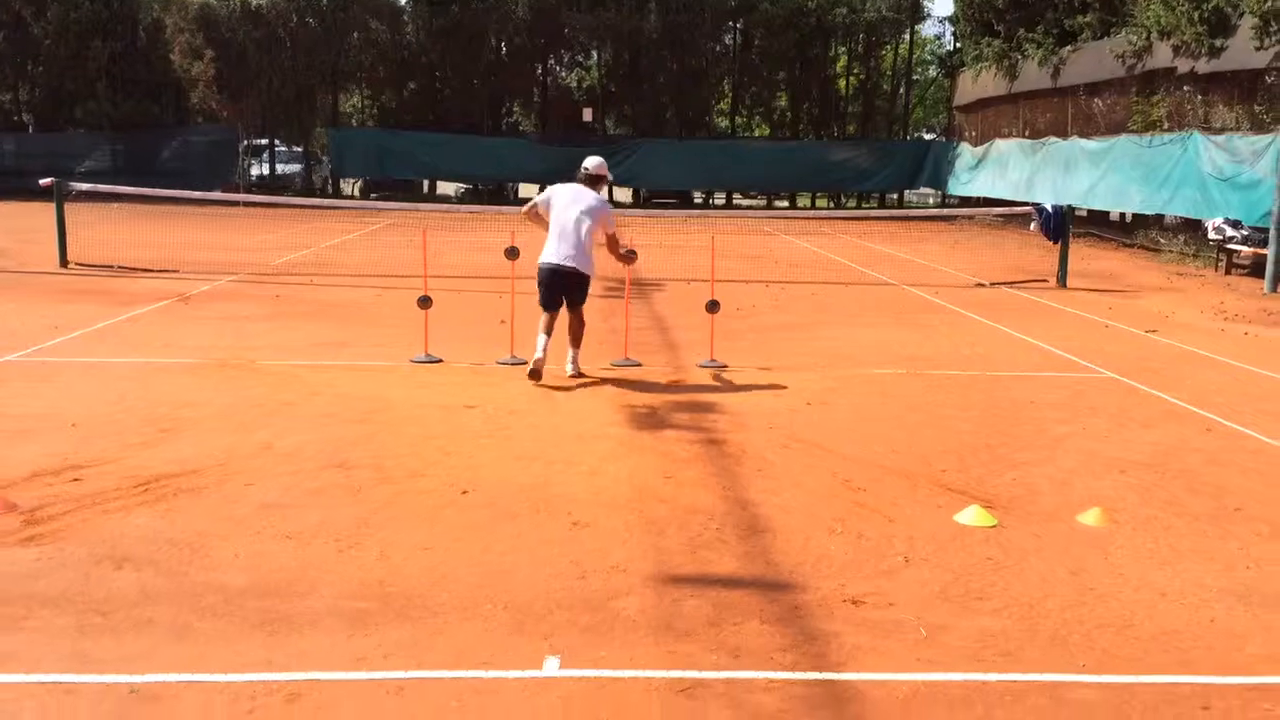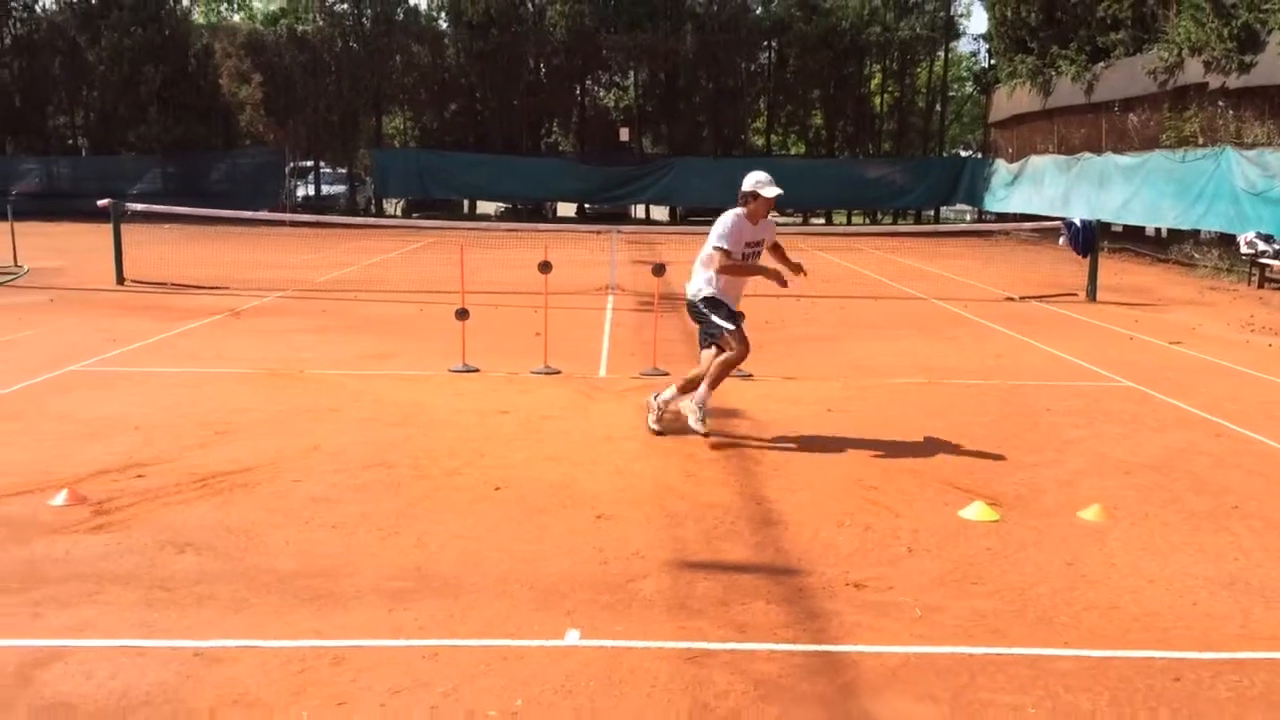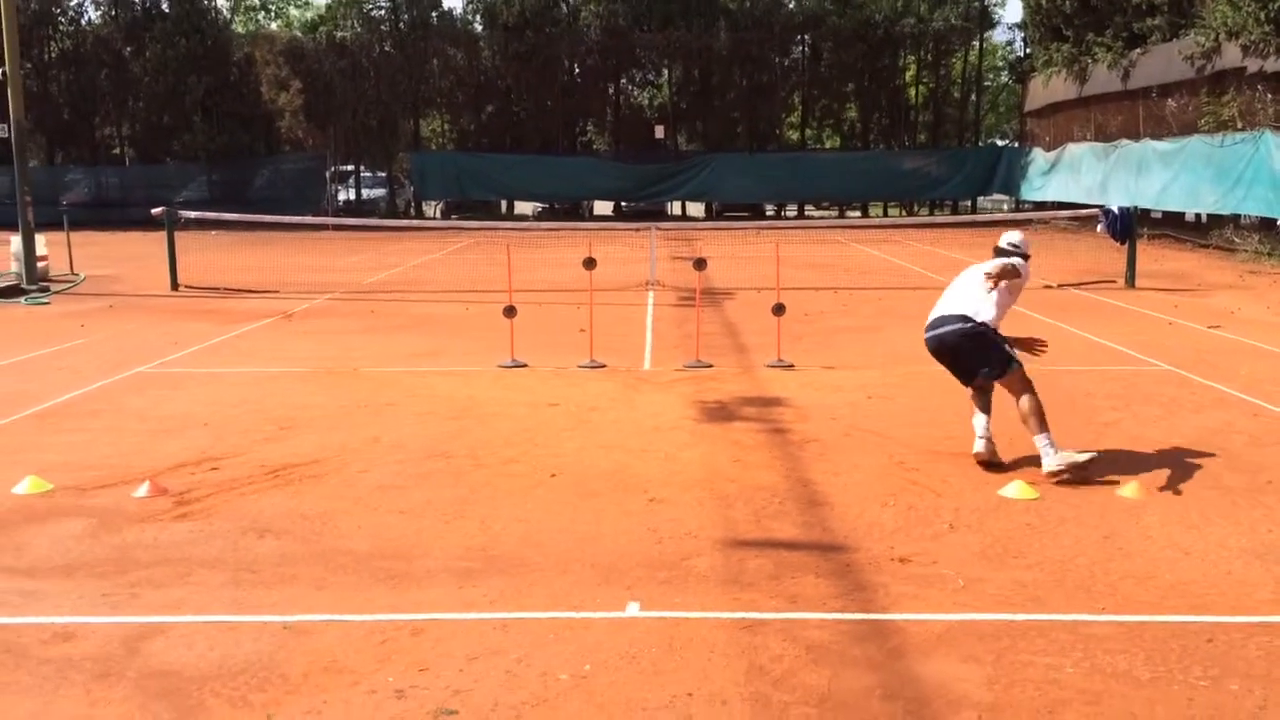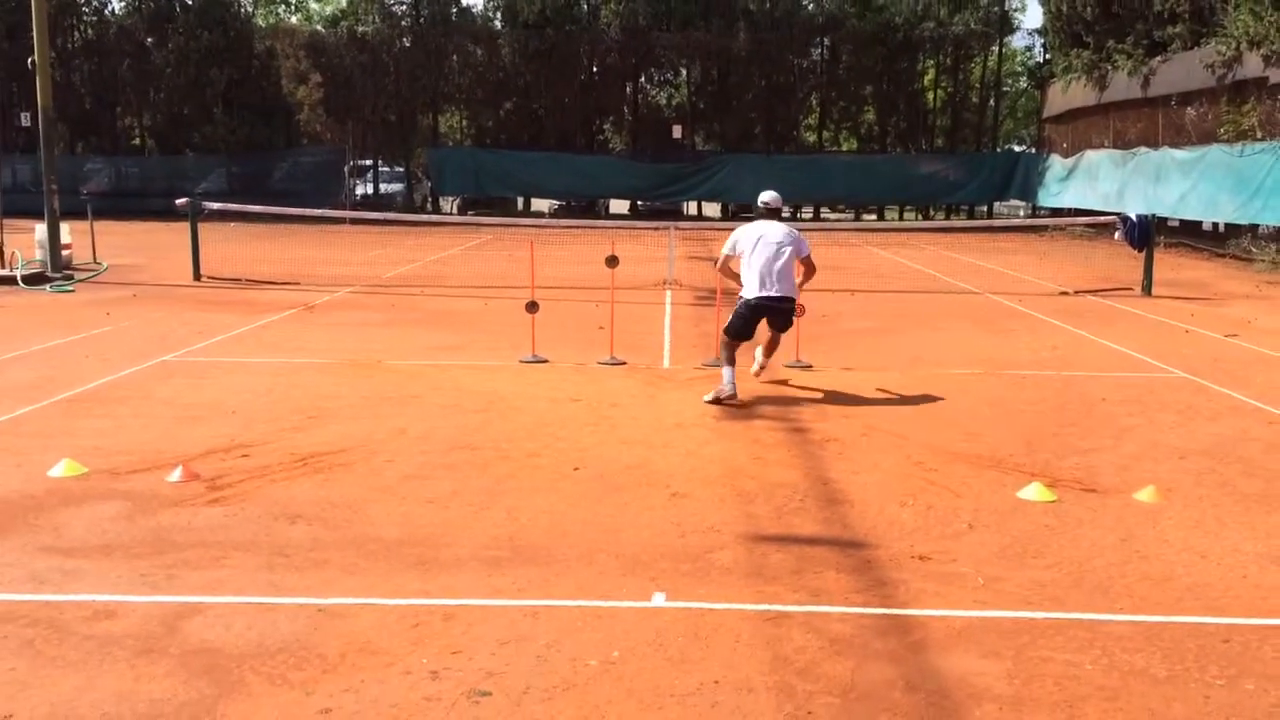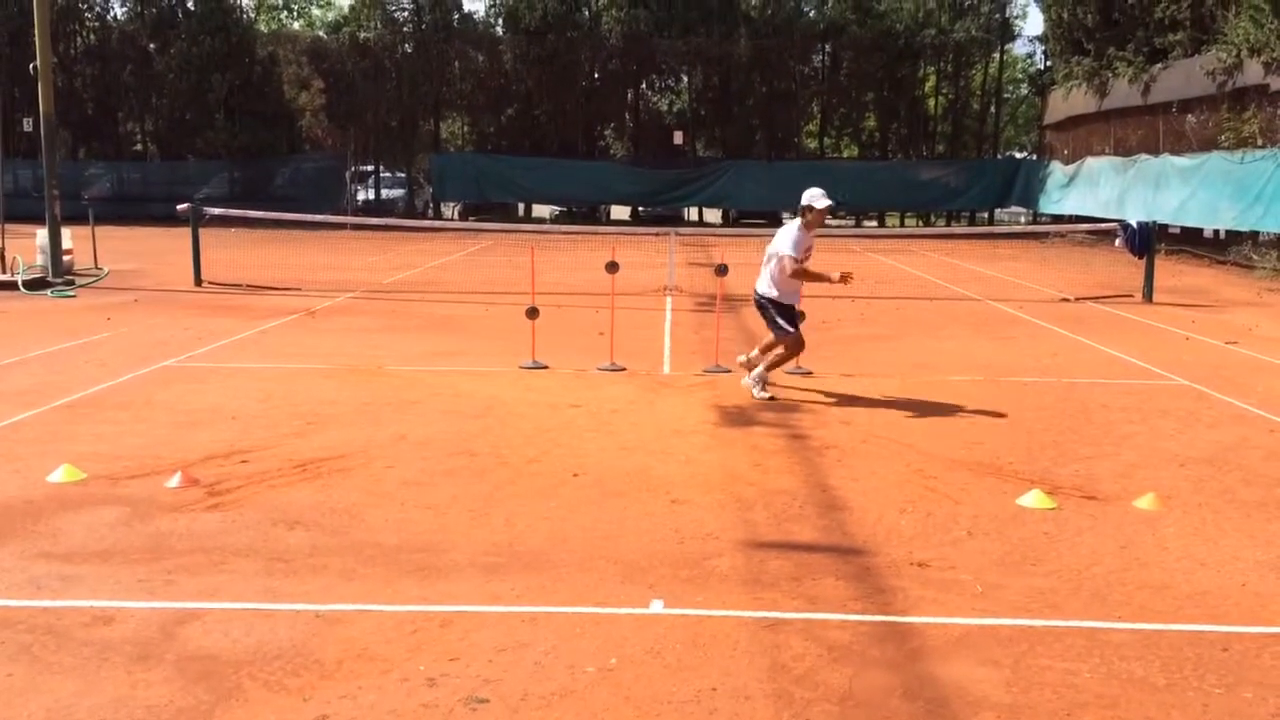
dt=1s
person 1, frame 1
left shoulder: (559, 190)
right shoulder: (602, 205)
left elbow: (527, 212)
right elbow: (612, 243)
right wrist: (620, 255)
left hip: (548, 264)
right hip: (577, 268)
left knee: (548, 313)
right knee: (575, 312)
left ankle: (540, 355)
right ankle: (573, 363)
person 1, frame 2
left shoulder: (766, 224)
right shoulder: (729, 223)
left elbow: (775, 249)
right elbow: (721, 265)
left wrist: (790, 264)
right wrist: (766, 271)
left hip: (725, 301)
right hip: (706, 297)
left knee: (712, 366)
right knee: (740, 348)
left ankle: (660, 401)
right ankle: (697, 403)
person 1, frame 3
left shoulder: (972, 272)
right shoulder: (1017, 267)
right elbow: (1001, 268)
left wrist: (1010, 343)
right wrist: (995, 278)
left hip: (934, 331)
right hip: (965, 328)
left knee: (982, 385)
right knee: (1023, 388)
left ankle: (983, 443)
right ankle: (1052, 456)
person 1, frame 4
left shoulder: (742, 231)
right shoulder: (793, 234)
left elbow: (721, 266)
right elbow: (810, 270)
right wrist: (799, 284)
left hip: (753, 298)
right hip: (784, 299)
left knee: (728, 342)
right knee: (777, 331)
left ankle: (727, 385)
right ankle: (761, 363)
person 1, frame 5
left shoulder: (807, 230)
right shoulder: (793, 234)
right elbow: (793, 271)
right wrist: (829, 277)
left hip: (785, 295)
right hip: (771, 296)
left knee: (782, 336)
right knee: (794, 345)
left ankle: (749, 359)
right ankle: (754, 378)
